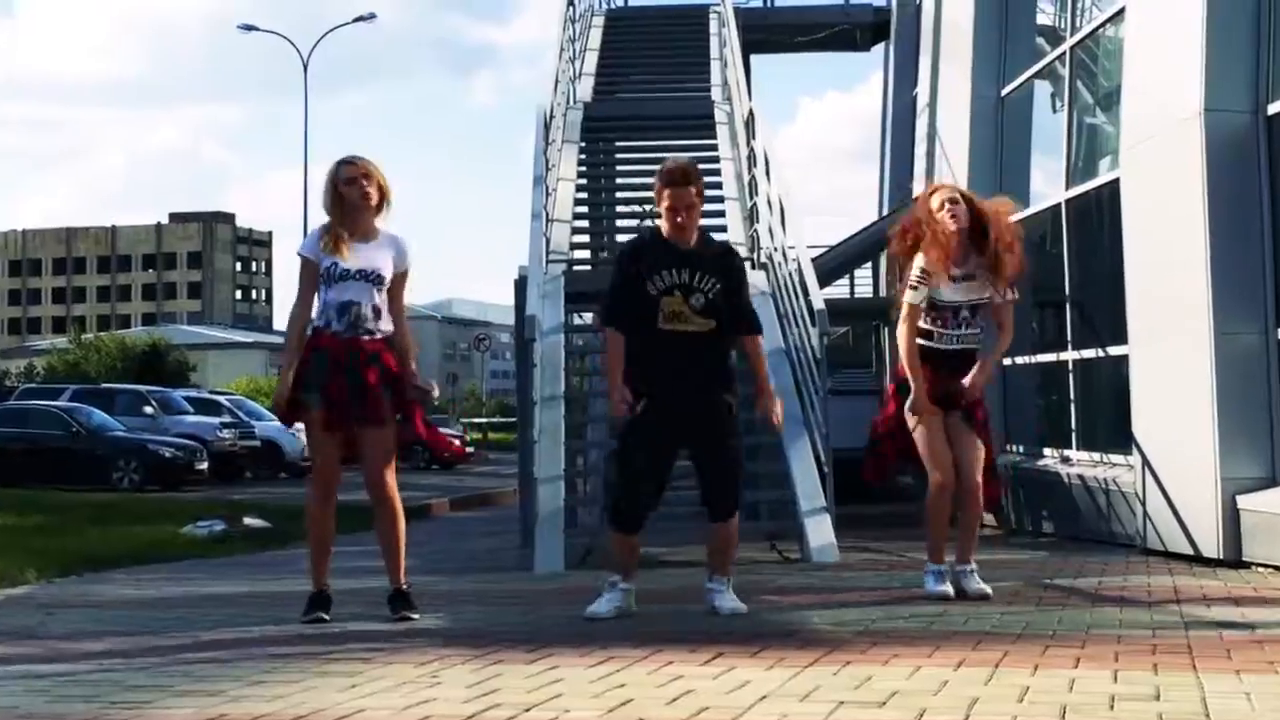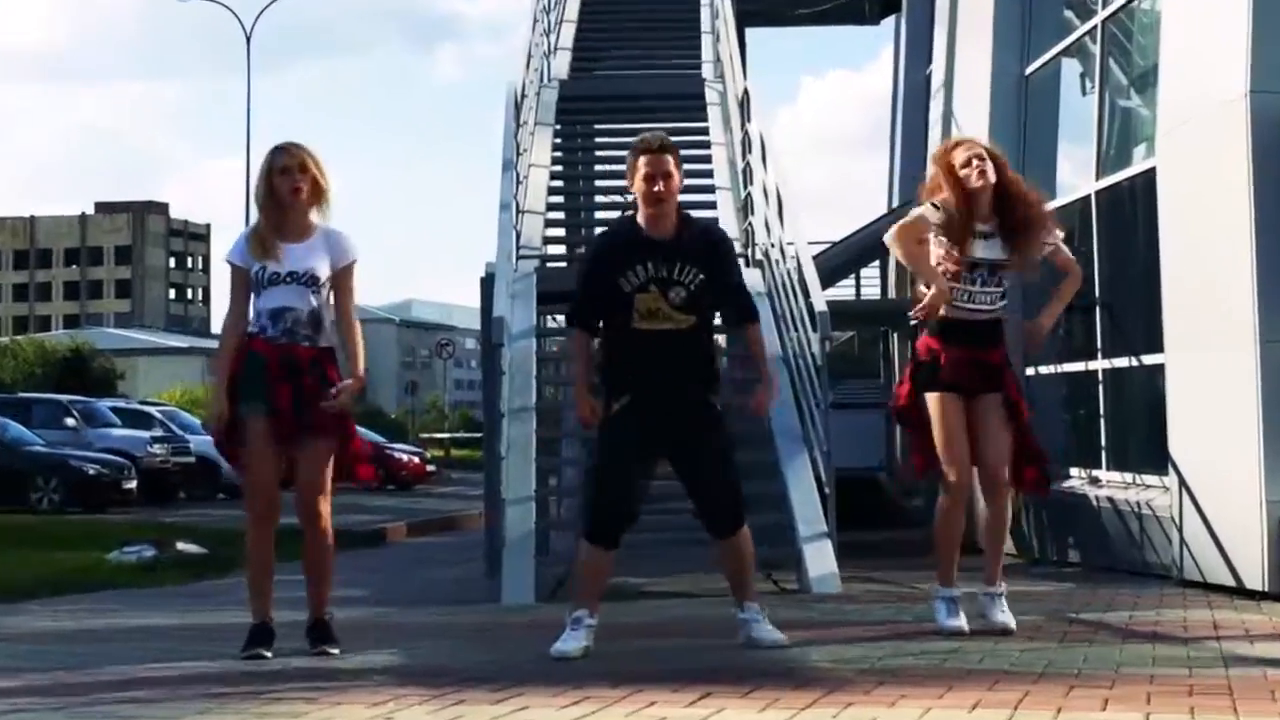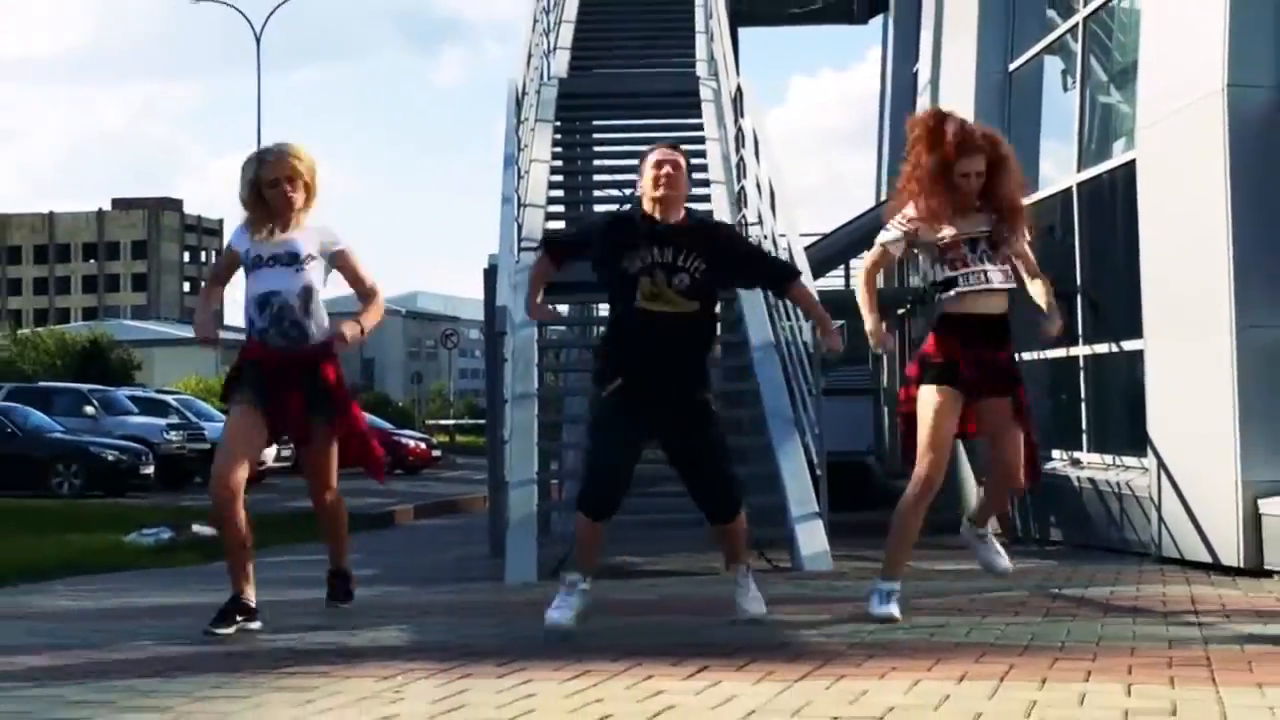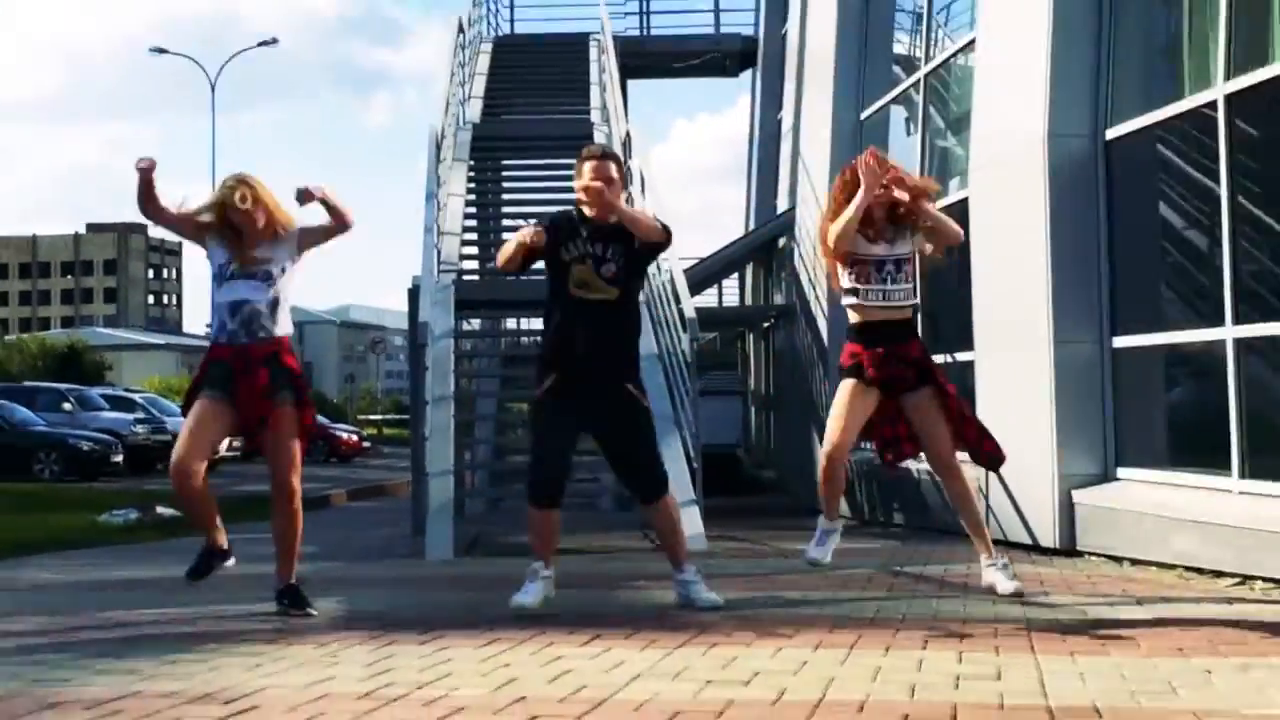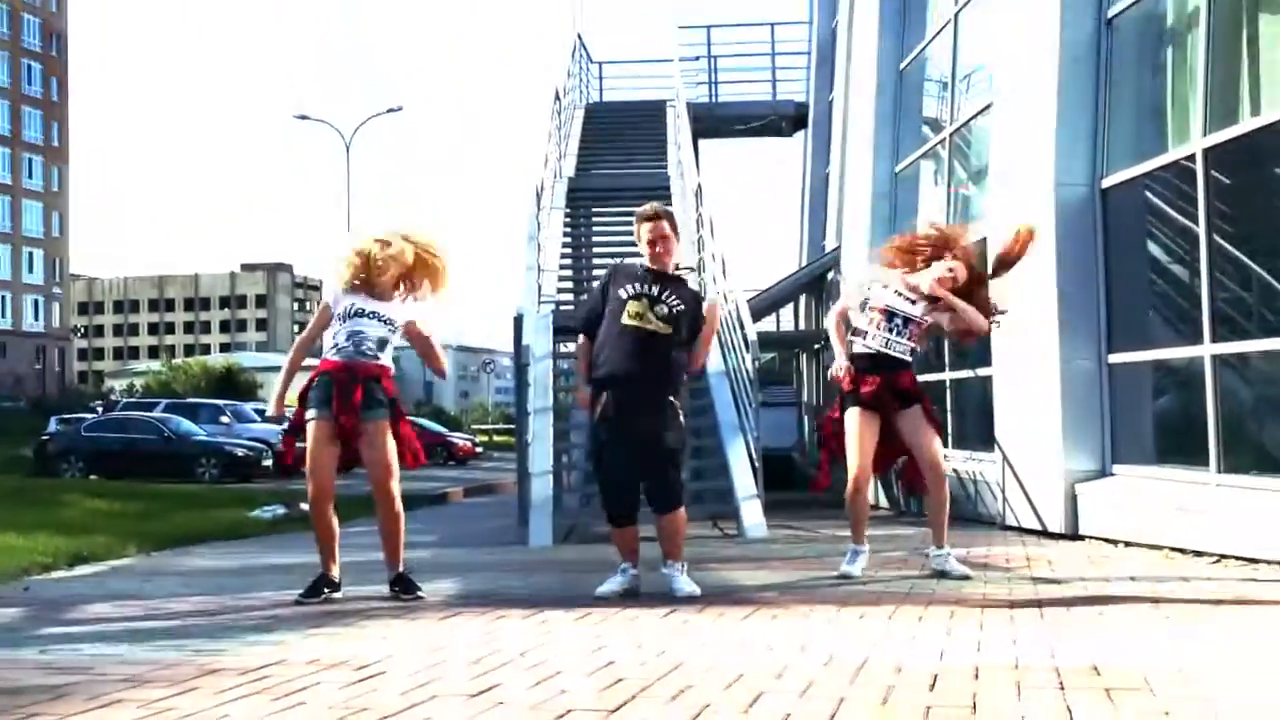
dt=0.7s
person 1, frame 1
left shoulder: (725, 258)
right shoulder: (635, 255)
left elbow: (746, 329)
right elbow: (613, 324)
left wrist: (766, 391)
right wrist: (616, 384)
left hip: (712, 398)
right hip: (651, 399)
left knee: (724, 495)
right knee: (627, 499)
left ankle: (719, 585)
right ankle: (621, 586)
person 1, frame 2
left shoulder: (710, 242)
right shoulder: (609, 247)
left elbow: (742, 314)
right elbow: (583, 324)
left wrist: (764, 377)
right wrist: (583, 391)
left hip: (695, 400)
right hip: (629, 403)
left knee: (727, 508)
right knee: (605, 514)
left ankle: (750, 614)
right ankle: (582, 622)
person 1, frame 3
left shoulder: (714, 236)
right shoulder: (617, 228)
left elbow: (781, 276)
right elbow: (555, 251)
left wrist: (822, 324)
right wrist: (535, 297)
left hip: (688, 389)
right hip: (625, 387)
left knee: (721, 490)
right knee: (601, 487)
left ankle: (739, 578)
right ankle: (575, 587)
person 1, frame 4
left shoulder: (634, 236)
right shoulder: (558, 226)
left elbow: (660, 236)
right elbow: (505, 263)
left wrist: (616, 207)
right wrist: (522, 241)
left hip: (617, 380)
right hip: (561, 379)
left knee: (650, 477)
right knee: (545, 478)
left ankle: (685, 576)
right ankle: (540, 573)
person 1, frame 5
left shoulder: (688, 296)
right shoulder: (615, 277)
left elbow: (694, 362)
right elbow: (586, 331)
left wrist: (712, 321)
right wrist: (583, 382)
left hip: (659, 403)
right hip: (610, 403)
left knee: (666, 491)
right knee: (617, 494)
left ankle: (675, 569)
right ankle: (628, 569)
person 2, frame 1
left shoulder: (393, 246)
right shoulder: (321, 242)
left elbow: (397, 317)
right elbow: (302, 309)
left wrist: (411, 374)
right wrist: (287, 372)
left hip: (375, 364)
right hip: (326, 360)
left knee: (382, 482)
right knee: (324, 482)
left ankle: (399, 588)
right ankle: (320, 590)
person 2, frame 2
left shoulder: (334, 242)
right shoulder: (250, 244)
left elbow: (345, 317)
right elbow: (236, 319)
left wrist: (357, 374)
right wrist: (220, 388)
left hip: (314, 371)
right hip: (260, 369)
left knee: (314, 507)
right knee: (261, 506)
left ankle: (318, 618)
right ankle: (261, 622)
person 2, frame 3
left shoulder: (321, 236)
right shoulder: (247, 234)
left elbow: (371, 294)
right elbow: (213, 283)
left wrist: (357, 325)
right wrist: (205, 317)
left hip: (313, 367)
right hip: (259, 368)
left knee: (323, 492)
right knee: (224, 482)
left ankle: (338, 566)
right ankle: (244, 599)
person 2, frame 4
left shoulder: (288, 241)
right shoulder: (215, 241)
left elbow: (343, 224)
right elbow: (154, 213)
left wrist: (320, 196)
right wrist: (145, 178)
left hip: (274, 364)
right hip: (225, 366)
left knee: (287, 483)
right knee: (183, 469)
left ankle: (287, 584)
right ankle: (216, 543)
person 2, frame 5
left shoulder: (407, 306)
right shoulder: (341, 293)
left elbow: (440, 369)
right elbow: (304, 342)
left wrist: (423, 335)
right wrist: (280, 390)
left hip: (374, 387)
right hip: (328, 383)
left knee: (386, 486)
right knee: (319, 491)
person 3, frame 1
left shoulder: (994, 264)
right shoulder: (926, 262)
left elbow: (1005, 330)
right elbow: (907, 328)
left wrist: (980, 373)
right wrist: (917, 389)
left hip: (965, 377)
right hip: (923, 376)
left knee: (974, 480)
right knee: (942, 477)
left ankle: (965, 566)
right ankle: (935, 567)
person 3, frame 2
left shoulder: (1020, 223)
right shoulder: (942, 213)
left elbow: (1072, 270)
right elbow: (896, 235)
left wrist: (1047, 318)
right wrist: (932, 282)
left hip: (991, 356)
right hip: (941, 354)
left knee: (999, 477)
right knee: (957, 480)
person 3, frame 3
left shoulder: (1003, 217)
right shoulder: (922, 214)
left elbow: (1032, 271)
right elbow: (868, 267)
left wrist: (1050, 307)
right wrist: (872, 318)
left hip: (998, 350)
right hip: (947, 352)
left knee: (1012, 478)
right knee: (928, 477)
left ankle: (979, 527)
right ankle: (887, 584)
person 3, frame 4
left shoulder: (910, 231)
right shoulder: (847, 238)
left elbow: (954, 236)
right elbow: (834, 239)
left wrist: (914, 202)
right wrist: (863, 194)
left hip: (909, 353)
right hip: (863, 354)
left knee: (946, 461)
right knee: (833, 448)
left ankle: (991, 560)
right ankle: (830, 522)
person 3, frame 5
left shoulder: (935, 308)
right shoulder: (879, 278)
left elbow: (980, 325)
right elbow: (836, 315)
left wrist: (942, 295)
right wrist: (840, 355)
left hip: (901, 384)
right hip: (862, 384)
left knee: (934, 467)
right knee: (858, 473)
left ankle: (940, 553)
right ankle: (857, 550)
